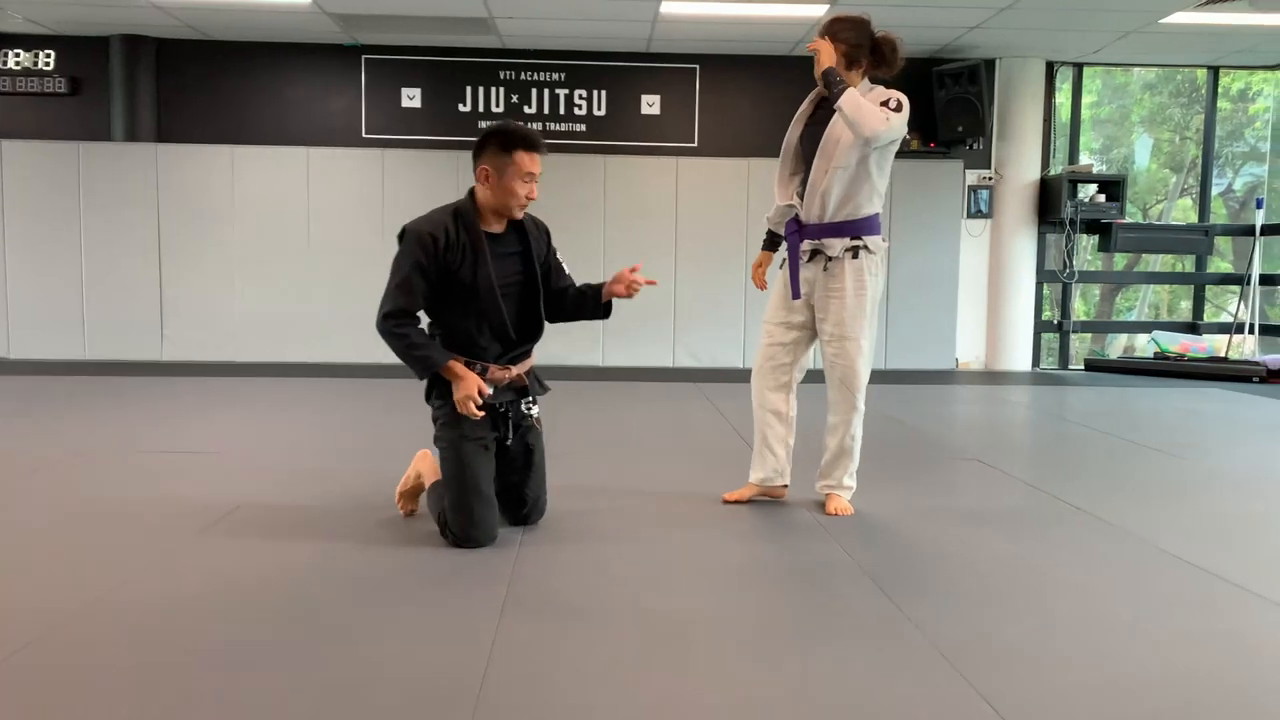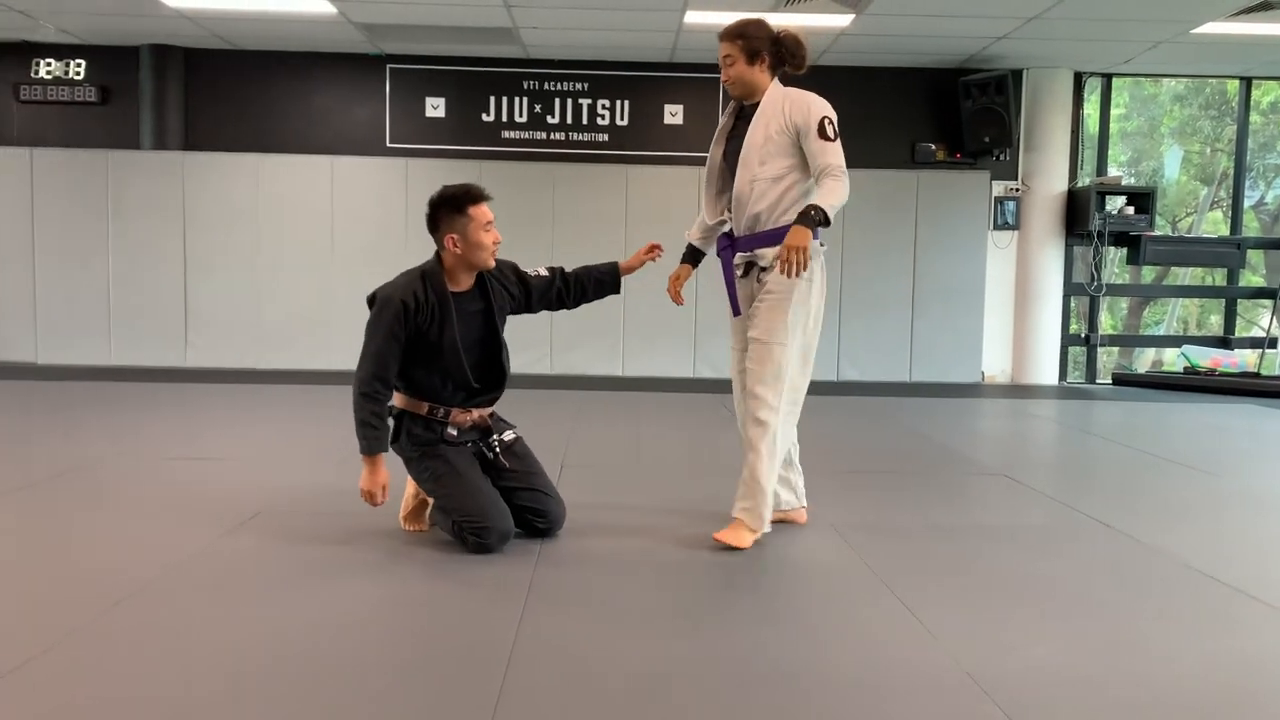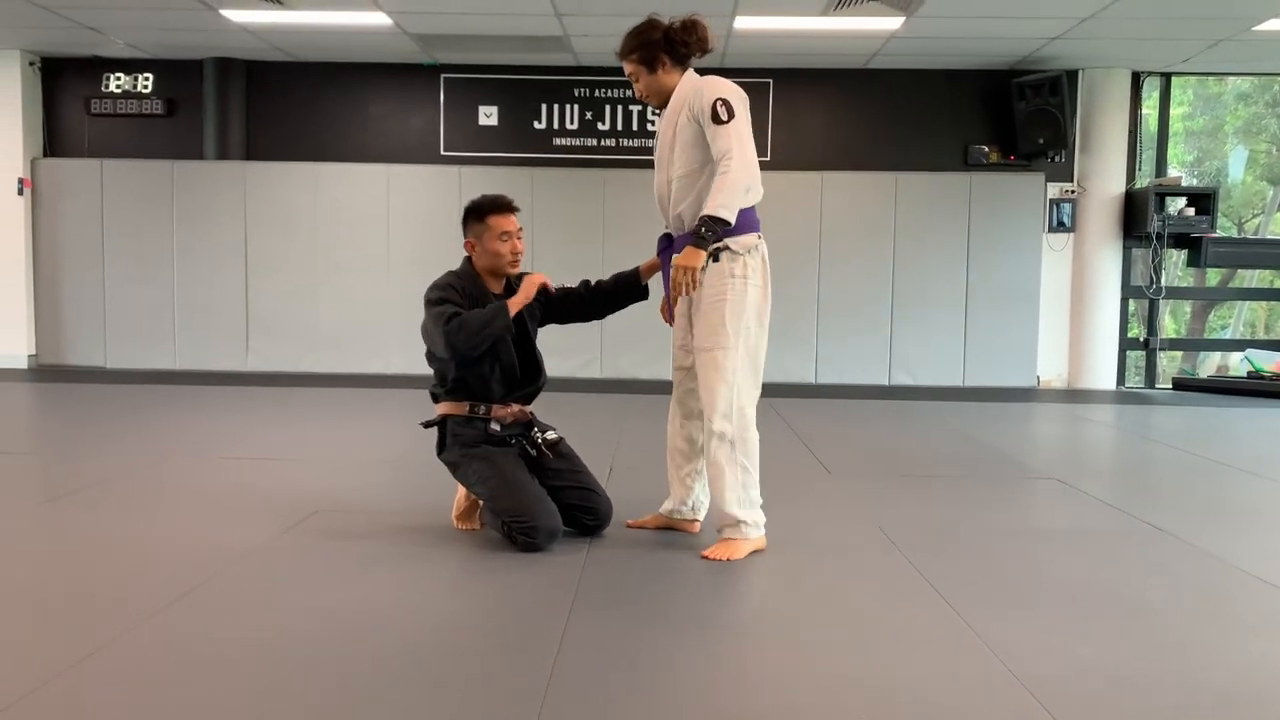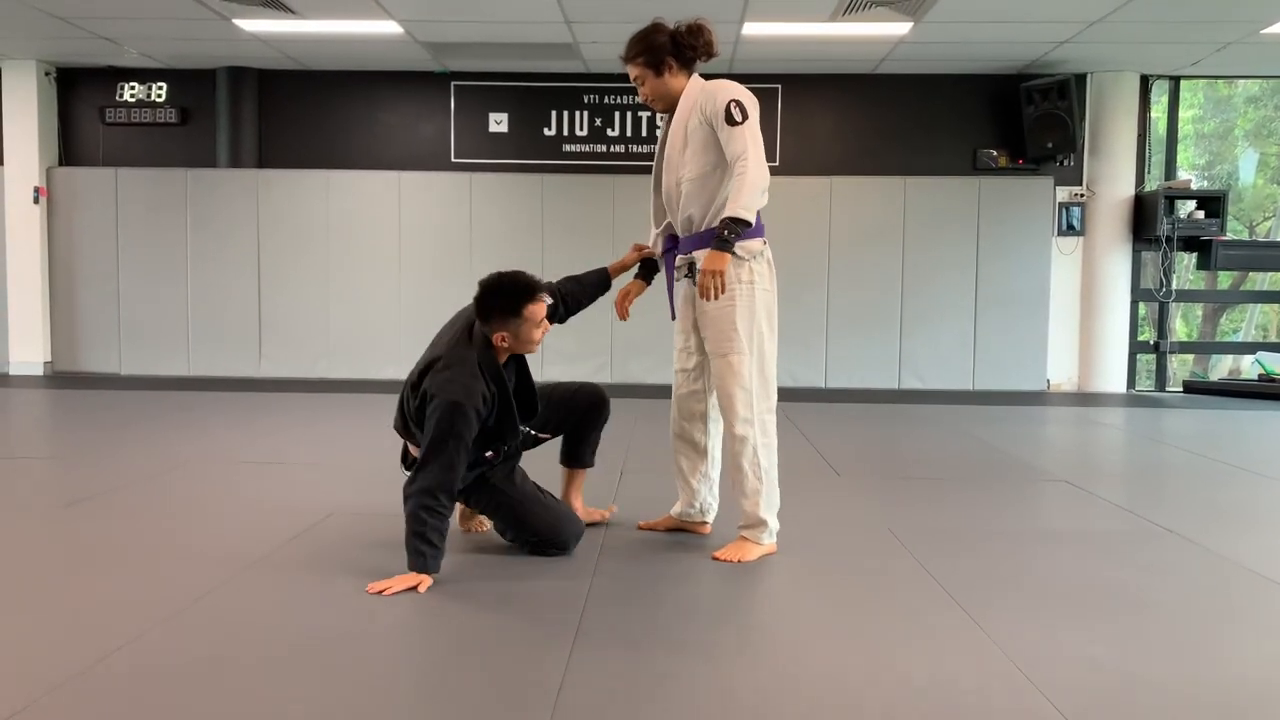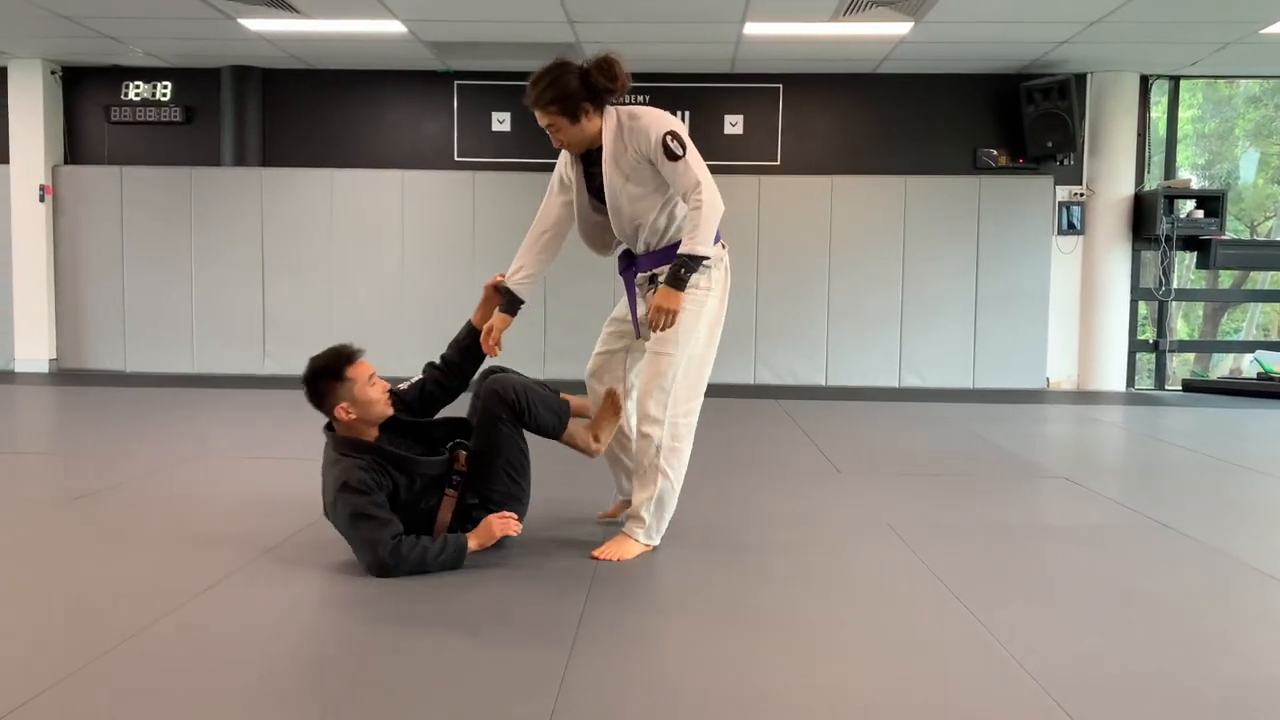
dt=1s
person 1, frame 1
left shoulder: (889, 104)
right shoulder: (815, 105)
left elbow: (870, 131)
left wrist: (834, 78)
right wrist: (769, 244)
left hip: (851, 254)
right hip: (803, 252)
left knee: (846, 373)
right knee: (772, 366)
left ankle: (837, 485)
right ankle: (769, 476)
person 1, frame 2
left shoulder: (804, 107)
right shoulder: (733, 120)
left elbow: (835, 179)
left wrist: (807, 224)
right wrist: (689, 259)
left hip: (788, 263)
right hip: (745, 266)
left knee: (768, 390)
right knee: (754, 390)
left ankle: (751, 514)
right ankle: (786, 501)
person 1, frame 3
left shoulder: (713, 93)
right shoulder: (676, 113)
left elbow: (737, 171)
left wrist: (697, 243)
right wrist: (674, 275)
left hip: (731, 258)
right hip: (699, 263)
left knee: (725, 394)
right knee: (689, 392)
left ankle: (744, 526)
right ankle: (685, 507)
person 1, frame 4
left shoulder: (722, 96)
right shoulder: (676, 122)
left elbow: (751, 170)
left wrist: (723, 245)
right wrist: (644, 272)
left hip: (734, 264)
right hip: (691, 267)
left knee: (741, 398)
right knee: (689, 396)
left ankle: (761, 529)
right ankle: (695, 508)
person 1, frame 5
left shoulder: (650, 128)
right shoulder: (573, 161)
left elbow: (706, 200)
right elbow: (543, 235)
left wrist: (676, 283)
right wrist: (505, 307)
left hip: (694, 269)
right hip: (643, 274)
left knee: (661, 400)
right knee: (604, 381)
left ankle: (645, 527)
right ankle: (637, 487)
person 2, frame 1
left shoulder: (533, 233)
right shoulder: (431, 235)
left elbow: (555, 304)
right elbow: (393, 320)
left wrist: (607, 290)
right wrist: (453, 373)
left hip: (518, 391)
right hip: (464, 392)
left knee: (526, 512)
right knee: (474, 534)
left ankle: (457, 471)
right ankle: (430, 474)
person 2, frame 2
left shoulder: (500, 280)
right shoulder: (403, 299)
left elbow: (562, 288)
right elbow: (371, 383)
left wrist: (627, 266)
right wrist: (373, 462)
left hip: (485, 427)
right hip: (429, 435)
left knee: (548, 518)
right knee: (491, 532)
left ankle: (455, 490)
right ankle: (431, 497)
person 2, frame 3
left shoulder: (525, 285)
right shoulder: (446, 292)
left elbow: (588, 301)
right elbow: (453, 340)
left wrist: (652, 268)
right wrist: (515, 302)
left hip: (523, 427)
right hip: (472, 435)
left knee: (596, 515)
right knee: (540, 531)
left ankle: (501, 490)
right ankle: (480, 497)
person 2, frame 4
left shoulder: (489, 320)
right shoulder: (460, 392)
left elbow: (560, 296)
right elbow: (431, 485)
left wrist: (620, 267)
right wrist: (421, 567)
left hip: (501, 425)
right hip: (465, 465)
left knee: (591, 401)
right knee: (560, 536)
left ankle: (570, 501)
person 2, frame 5
left shoulder: (382, 409)
right shoulder: (351, 481)
left elbow: (444, 379)
right elbow: (386, 557)
left wrist: (486, 309)
right wrist: (472, 540)
left hip: (463, 481)
right hip: (478, 509)
left knee: (495, 379)
right knee: (502, 390)
right ankle: (588, 438)
